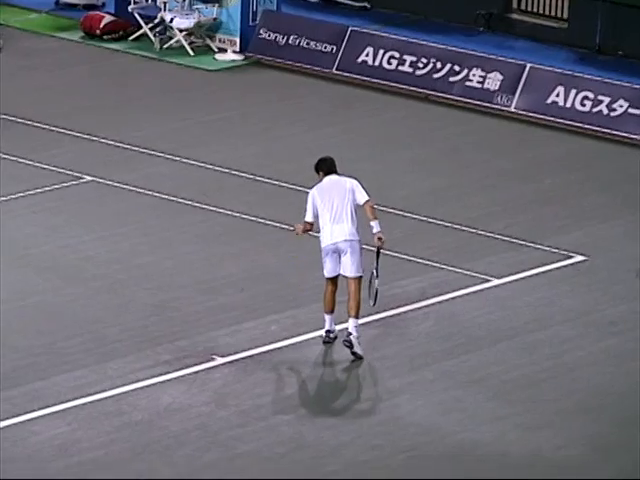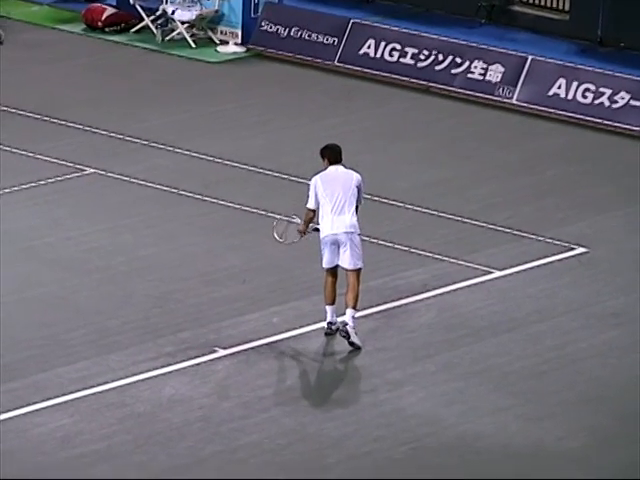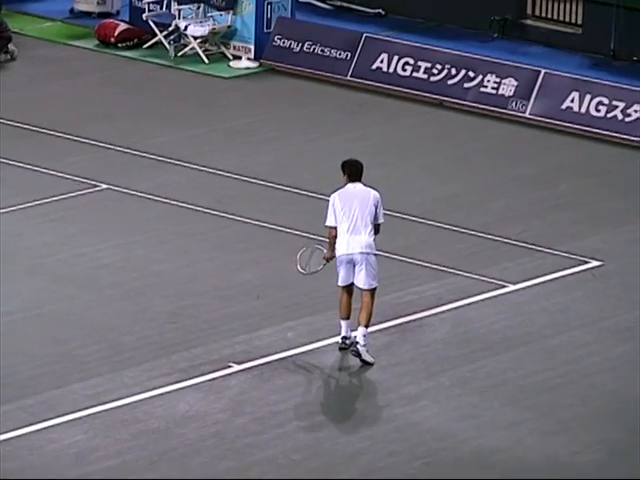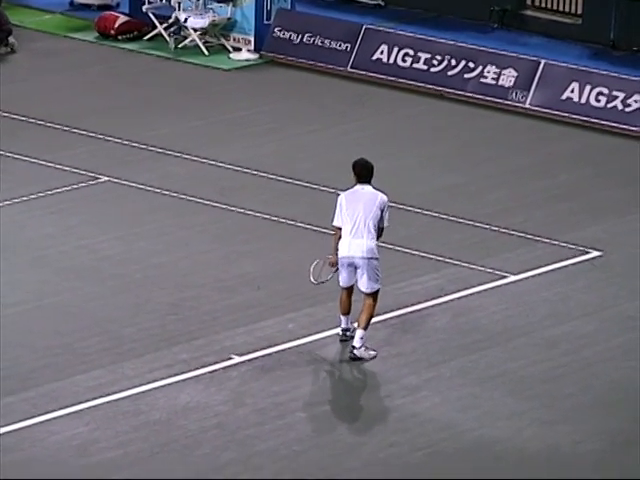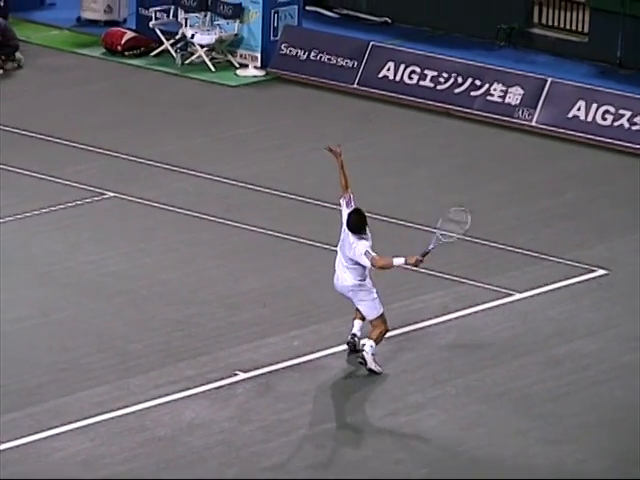
dt=1s
person 1, frame 1
left shoulder: (315, 191)
right shoulder: (350, 183)
left elbow: (308, 225)
right elbow: (368, 205)
left wrist: (300, 230)
right wrist: (376, 230)
left hip: (328, 241)
right hip: (349, 238)
left knee: (331, 283)
right knee: (354, 285)
left ankle: (329, 330)
right ankle: (352, 333)
person 1, frame 2
left shoulder: (317, 180)
right shoulder: (355, 177)
left elbow: (311, 212)
left wrist: (304, 226)
left hip: (327, 232)
right hip: (349, 230)
left knee: (330, 275)
right knee: (353, 277)
left ankle: (330, 321)
right ankle: (348, 323)
person 1, frame 3
left shoulder: (336, 197)
right shoulder: (373, 195)
left elbow: (333, 231)
right elbow: (377, 228)
left wrist: (330, 251)
left hip: (343, 250)
right hip: (365, 250)
left knee: (346, 291)
right knee: (368, 296)
left ankle: (344, 337)
right ankle: (360, 342)
person 1, frame 4
left shoulder: (344, 197)
right shoulder: (381, 199)
left elbow: (338, 231)
right elbow: (379, 232)
left wrist: (334, 255)
left hip: (345, 251)
right hip: (367, 252)
left knee: (346, 290)
right knee: (370, 298)
left ankle: (345, 329)
right ankle: (358, 345)
person 1, frame 5
left shoulder: (348, 218)
right shoulder: (360, 246)
left elbow: (345, 190)
right elbow: (378, 263)
left wrist: (339, 161)
right wrist: (406, 261)
left hip: (339, 281)
right hip: (356, 286)
left knee: (363, 306)
right knee: (381, 326)
left ankle: (354, 335)
right ankle: (367, 350)
